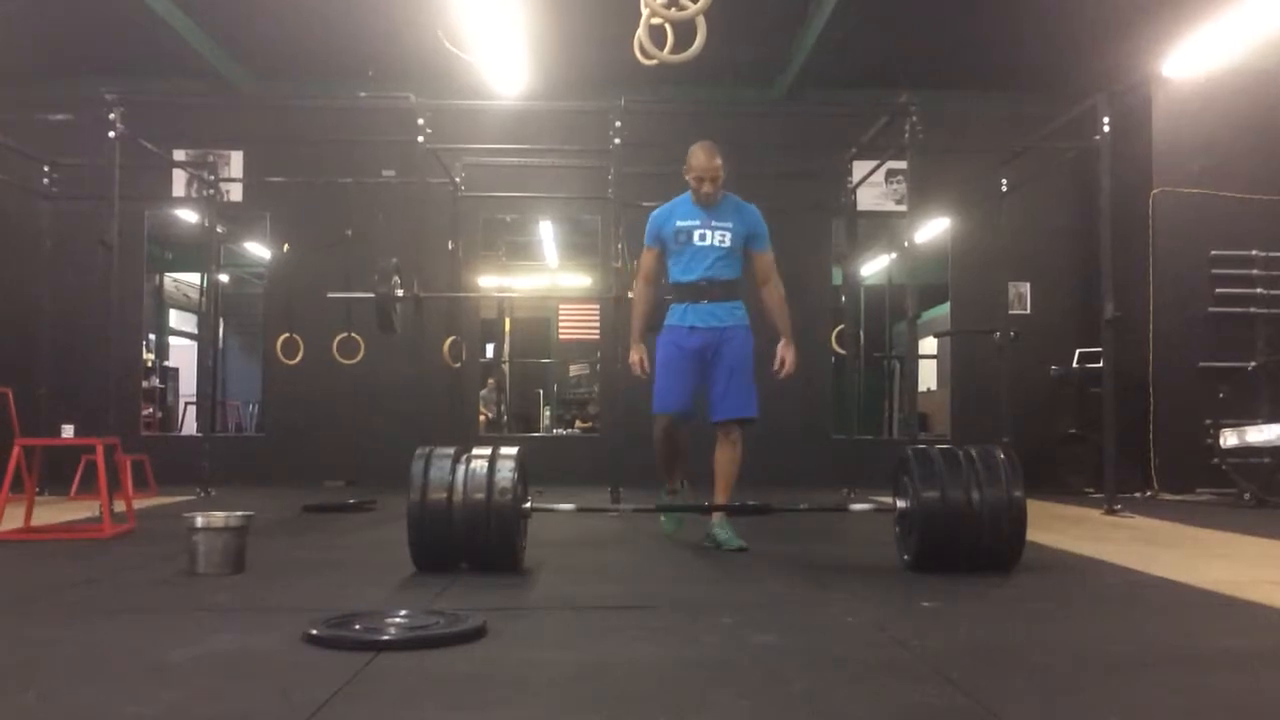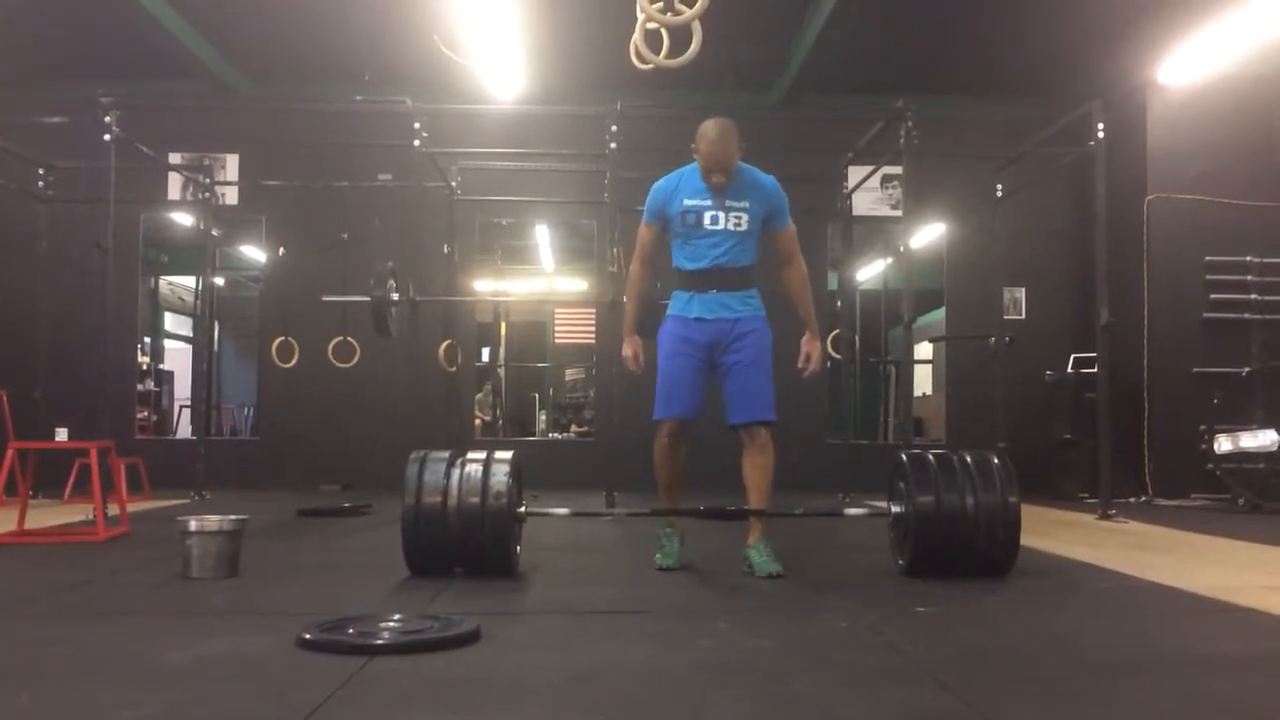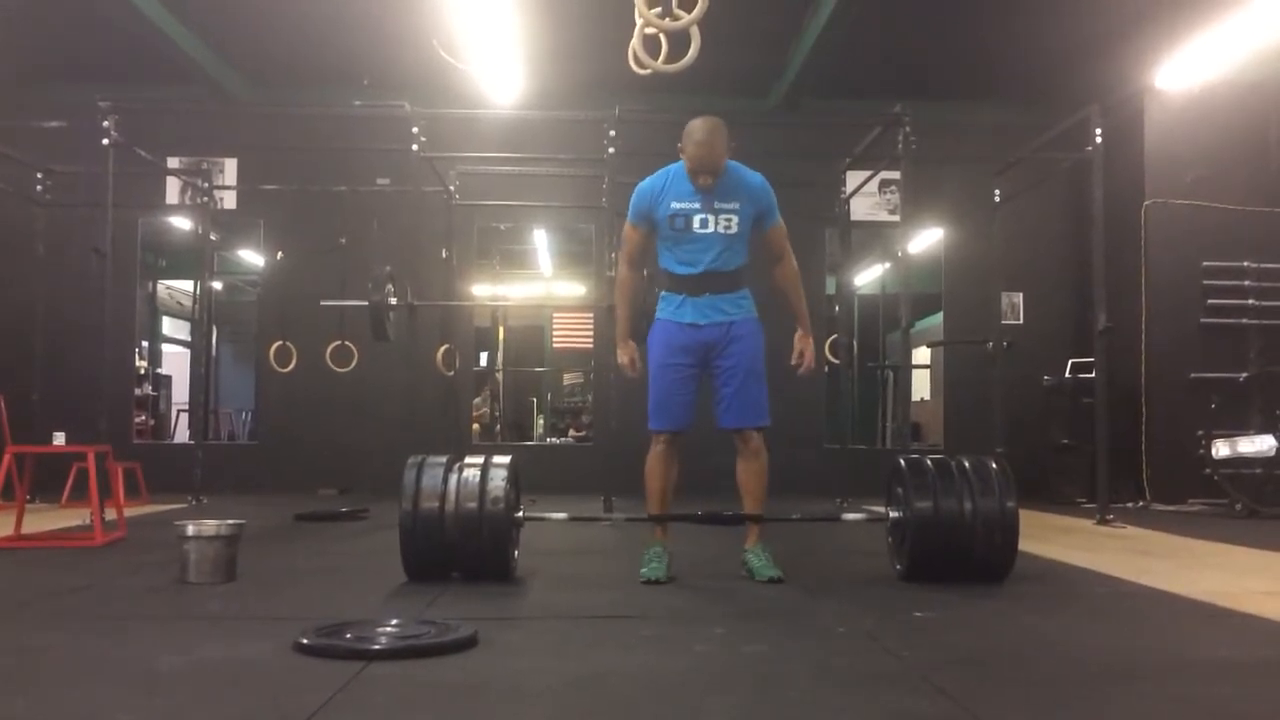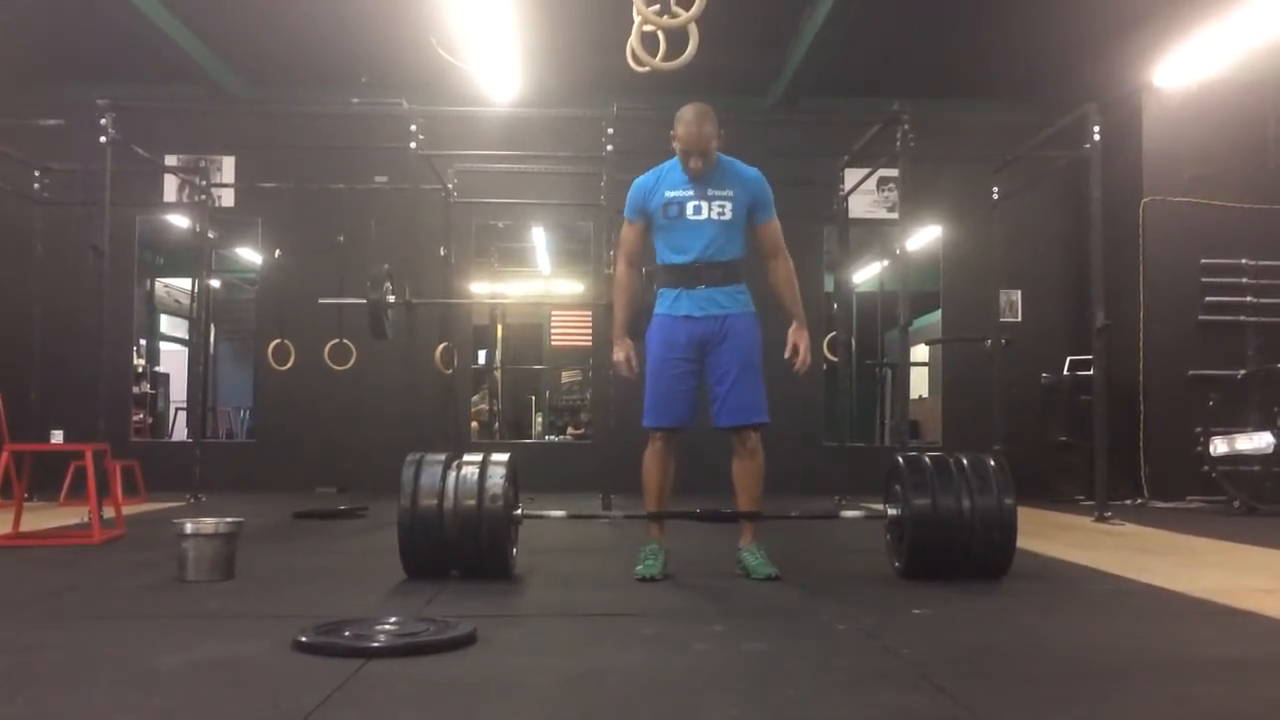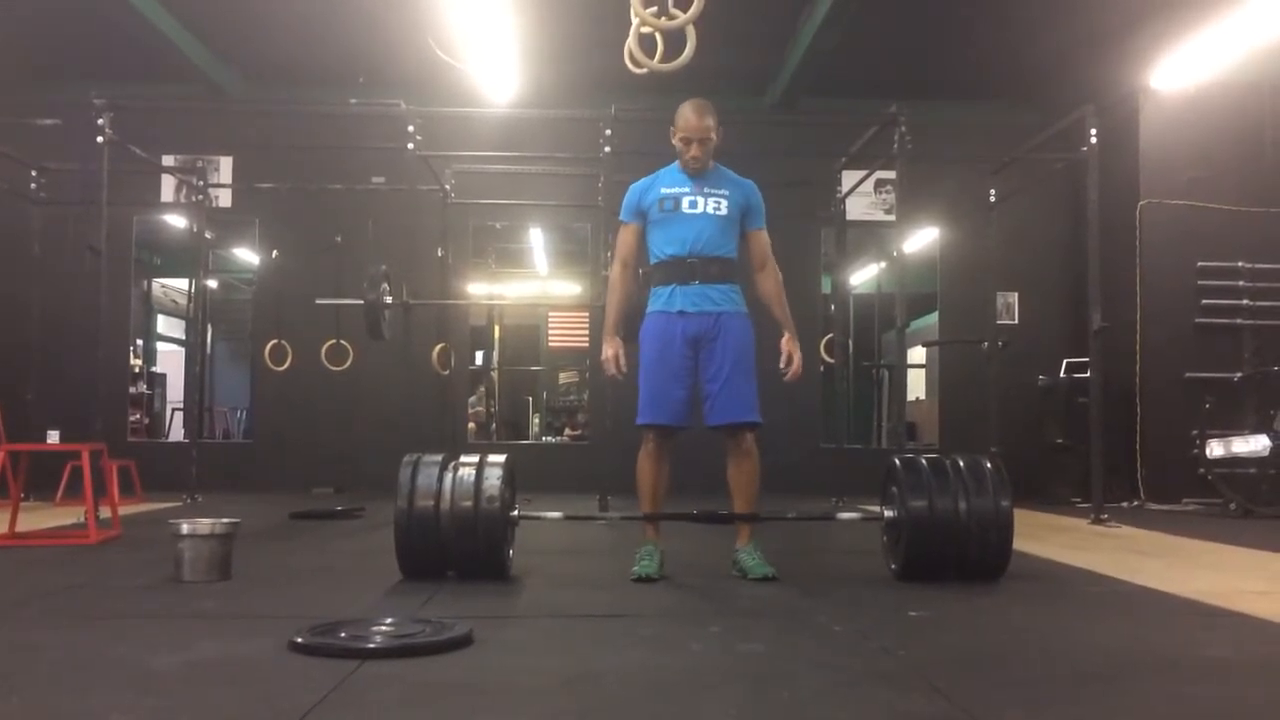
dt=1s
person 1, frame 1
left shoulder: (747, 216)
right shoulder: (663, 218)
left elbow: (768, 280)
right elbow: (645, 282)
left wrist: (786, 337)
right wrist: (635, 340)
left hip: (731, 326)
right hip: (680, 325)
left knee: (730, 424)
right knee: (668, 417)
left ankle: (718, 519)
right ankle: (673, 486)
person 1, frame 2
left shoulder: (766, 190)
right shoulder: (665, 191)
left elbow: (791, 263)
right elbow: (641, 263)
left wrist: (811, 331)
right wrist: (629, 331)
left hip: (744, 318)
right hip: (685, 317)
left knee: (755, 428)
right knee: (671, 424)
left ankle: (755, 541)
right ankle: (671, 529)
person 1, frame 3
left shoulder: (755, 188)
right shoulder: (651, 191)
left elbow: (782, 260)
right elbow: (629, 265)
left wrist: (805, 328)
right wrist: (623, 337)
left hip: (736, 321)
right hip: (675, 321)
left knee: (749, 434)
right knee: (664, 435)
left ankle: (753, 544)
right ankle: (658, 545)
person 1, frame 4
left shoulder: (750, 182)
right shoulder: (646, 187)
left elbow: (776, 256)
right elbow: (627, 264)
left wrist: (799, 322)
right wrist: (619, 335)
left hip: (733, 317)
right hip: (673, 316)
left knee: (746, 432)
right knee: (661, 432)
left ankle: (748, 543)
right ankle: (654, 543)
person 1, frame 5
left shoulder: (743, 191)
right shoulder: (643, 191)
left elbow: (764, 267)
right elbow: (623, 267)
left wrist: (789, 331)
right wrist: (610, 334)
left hip: (727, 316)
right hip: (666, 316)
left knee: (741, 432)
right knee: (655, 432)
left ankle: (744, 544)
right ankle: (650, 543)
